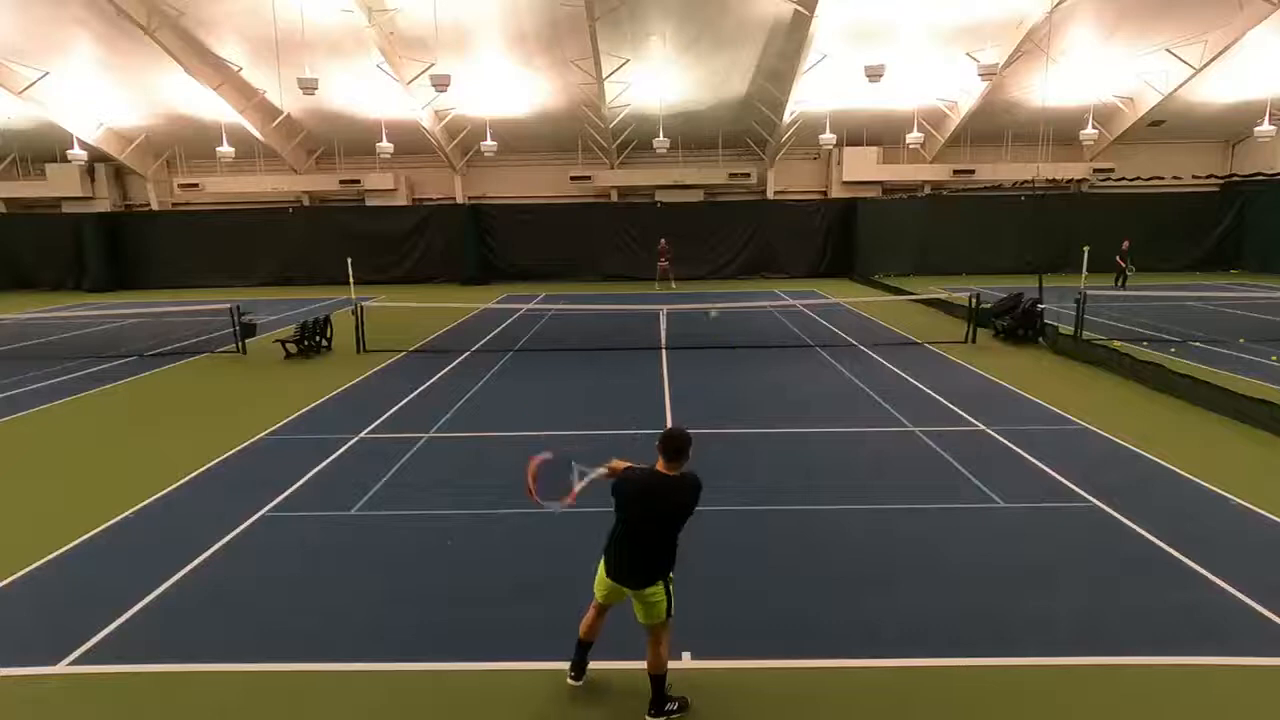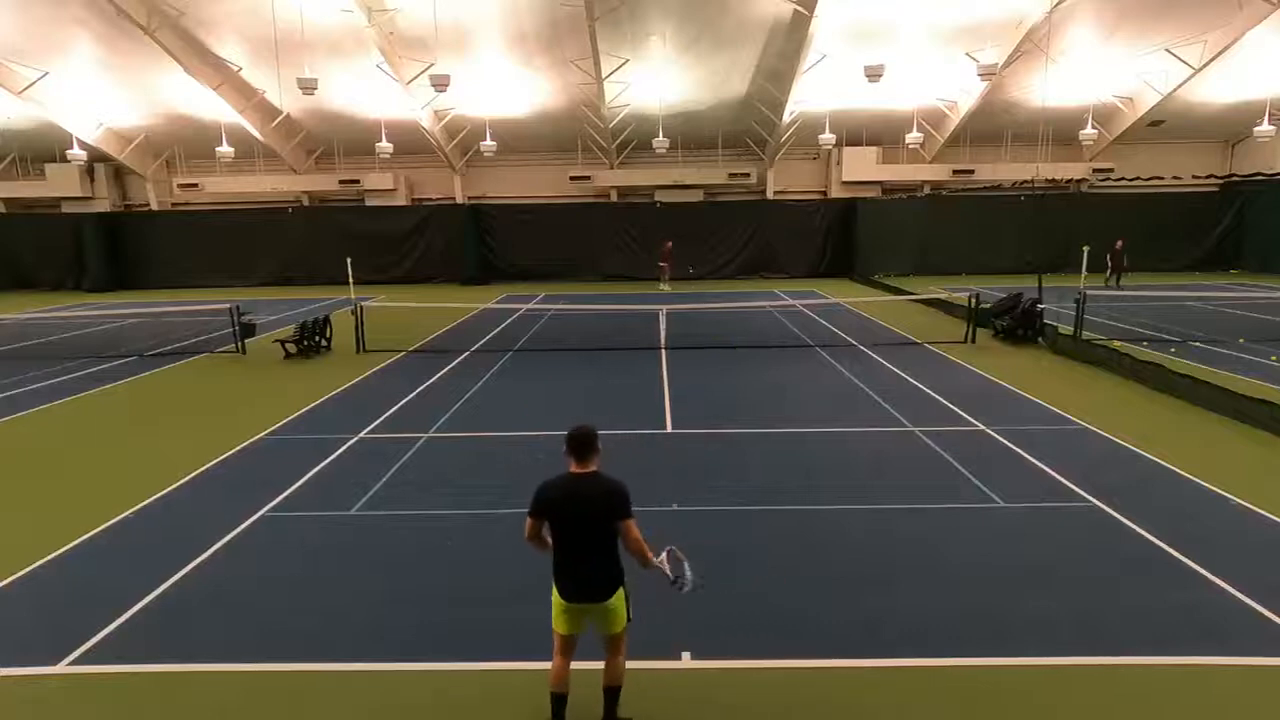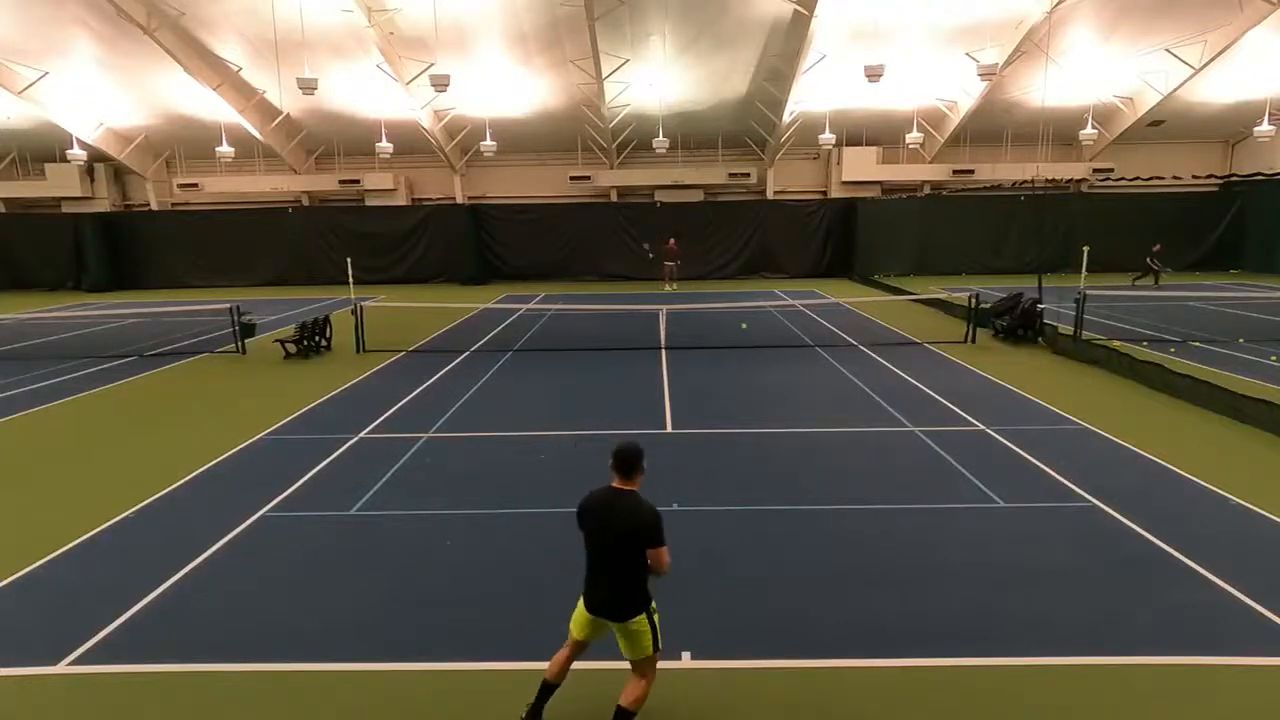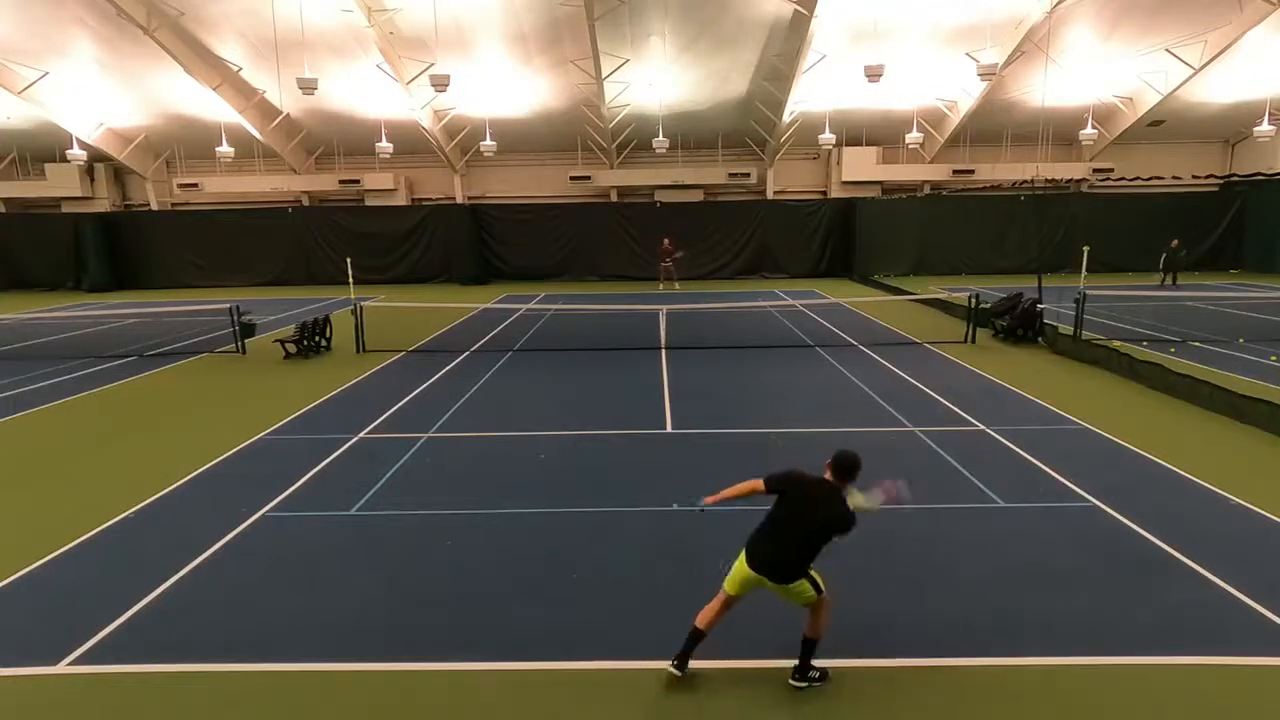
dt=1s
person 1, frame 1
left shoulder: (628, 479)
right shoulder: (691, 487)
left hip: (613, 565)
right hip: (651, 577)
left knee: (598, 608)
right knee: (658, 638)
left ankle: (577, 667)
person 1, frame 2
left shoulder: (547, 490)
right shoulder: (614, 490)
left elbow: (531, 535)
right elbow: (632, 541)
right wrist: (648, 558)
left hip: (566, 587)
right hip: (607, 586)
left knee: (562, 654)
right knee: (615, 651)
person 1, frame 3
left shoulder: (589, 502)
right shoulder: (647, 514)
right elbow: (661, 566)
left hip: (594, 599)
right hip: (631, 606)
left knee: (571, 649)
right knee: (644, 673)
person 1, frame 4
left shoulder: (796, 480)
right shoulder: (843, 515)
left elbow: (750, 487)
left wrist: (715, 498)
left hip: (753, 558)
right hip: (787, 575)
left knee: (721, 602)
right knee: (820, 605)
left ankle: (681, 661)
right ankle: (803, 670)
